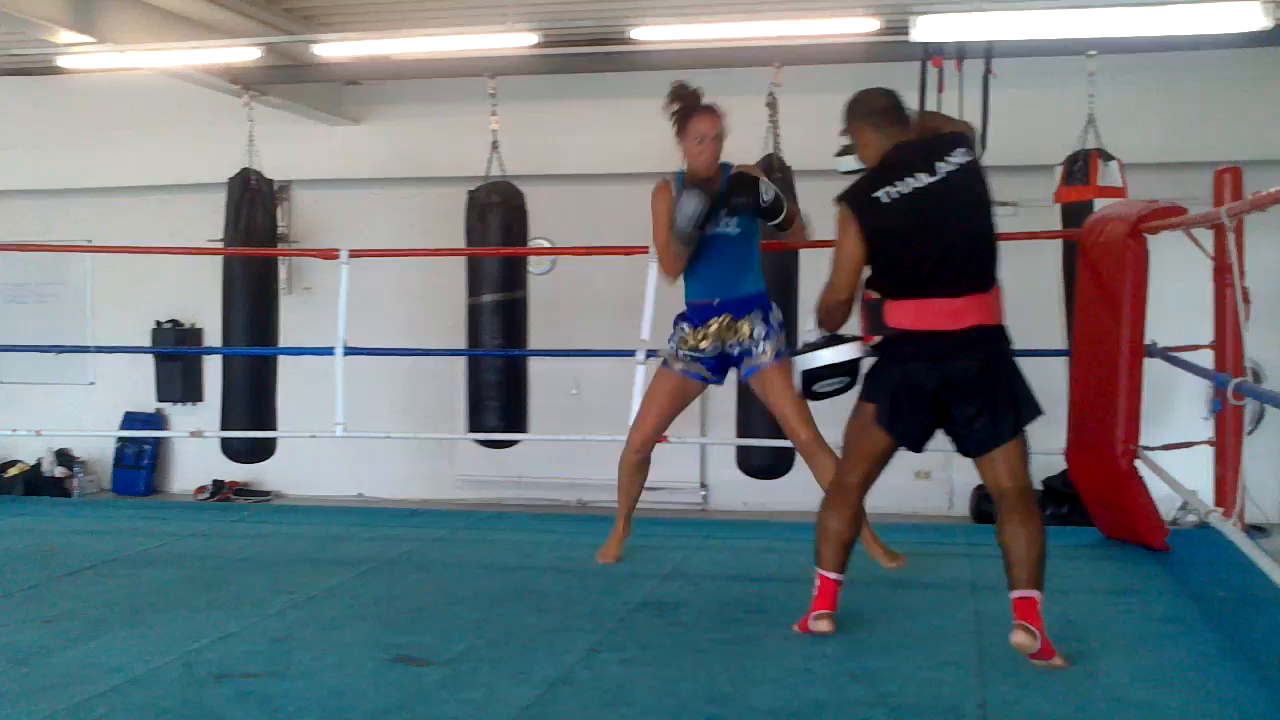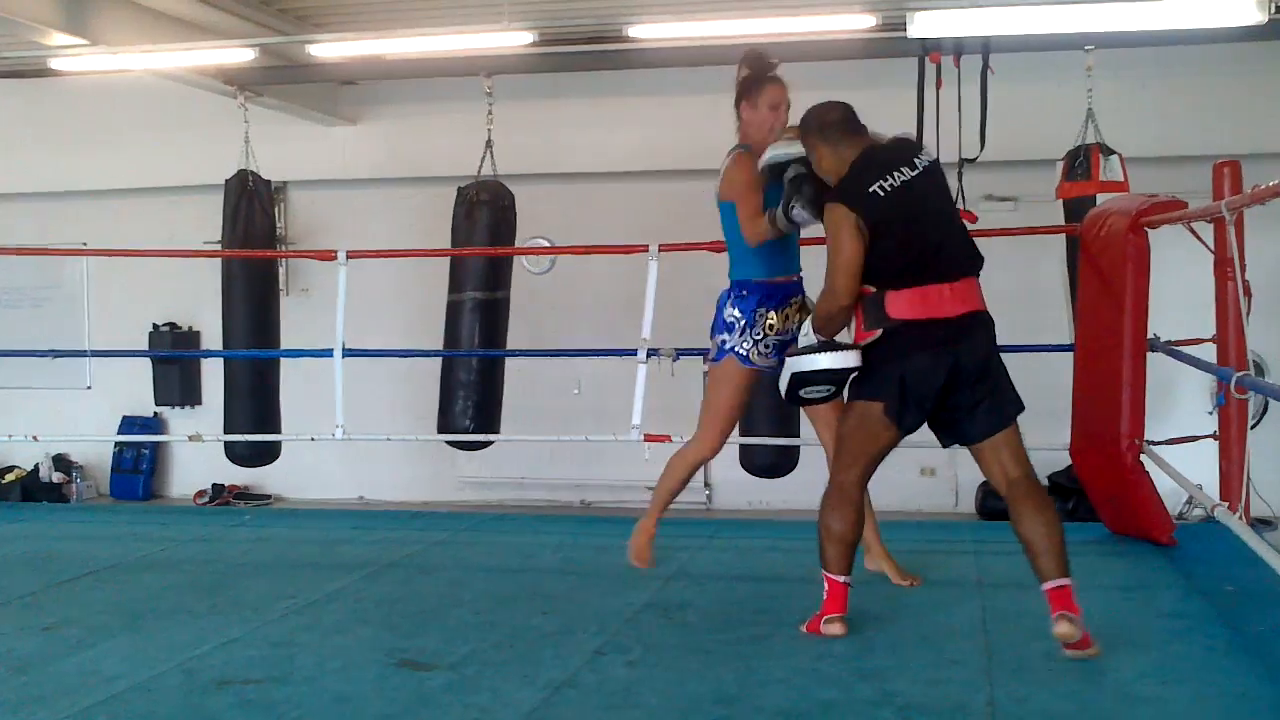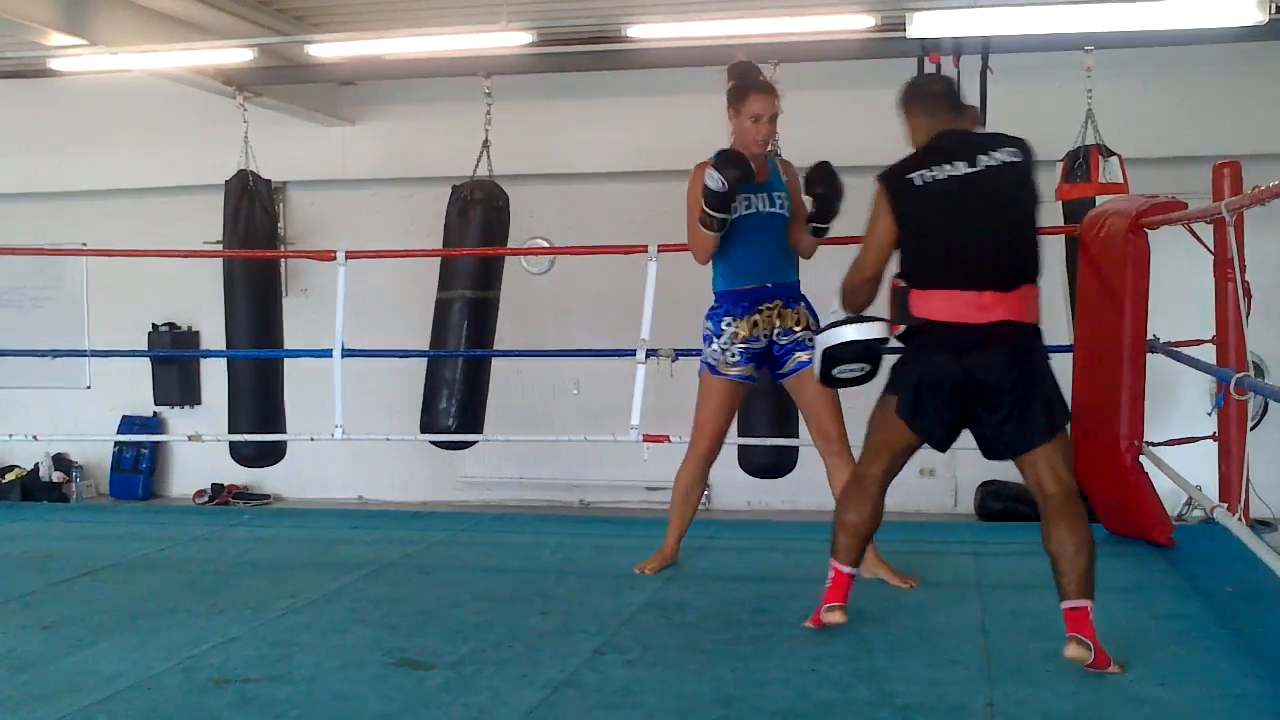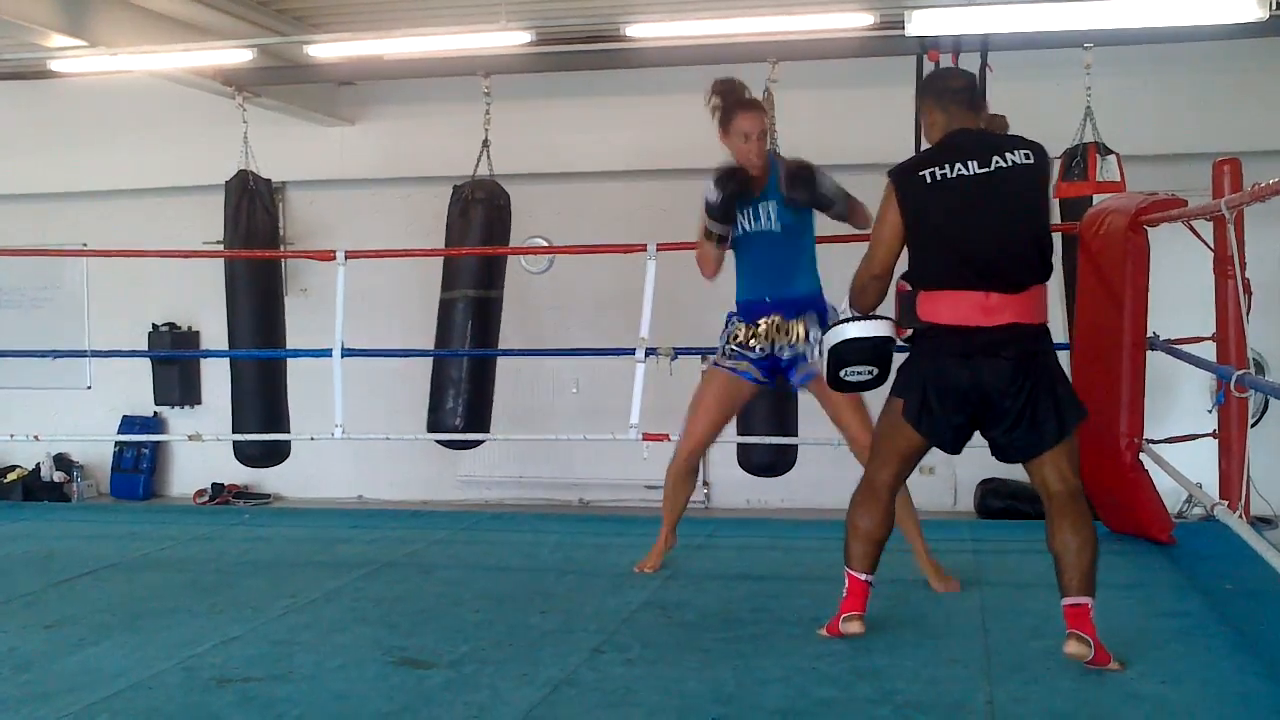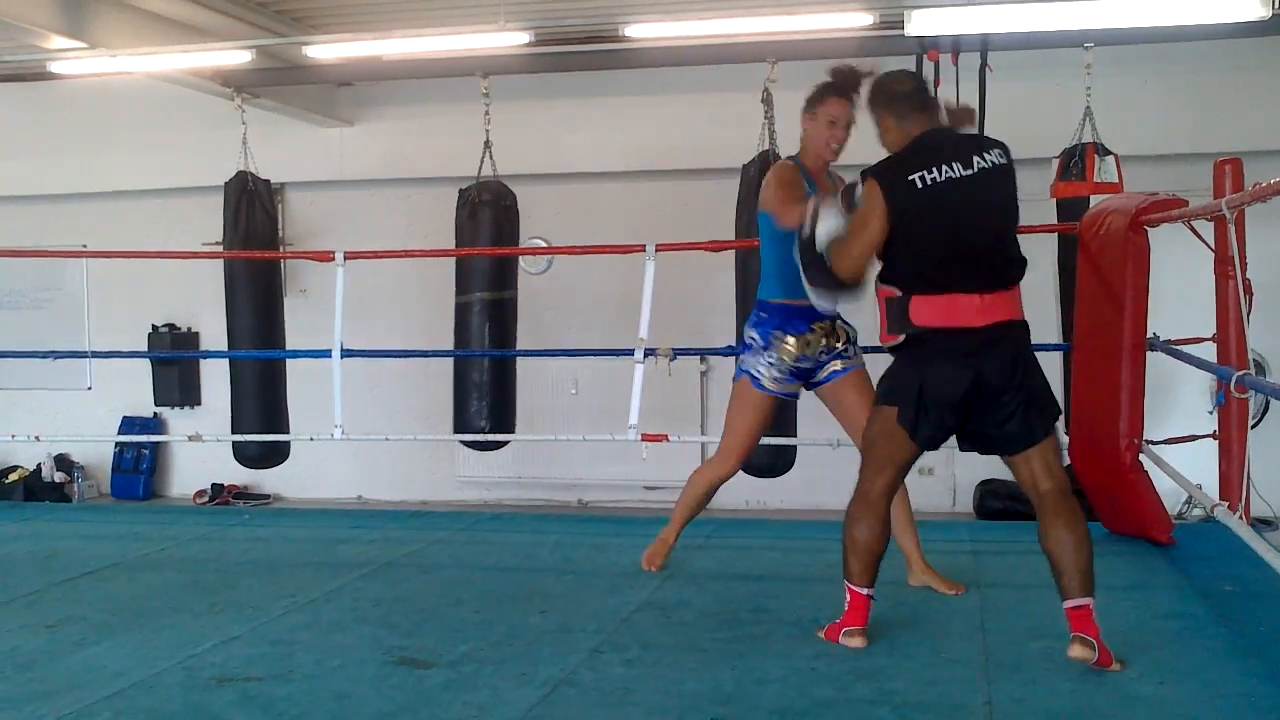
dt=0.3s
person 1, frame 1
left shoulder: (860, 200)
right shoulder: (959, 149)
left elbow: (841, 295)
left wrist: (825, 328)
right wrist: (912, 124)
left hip: (906, 354)
right hip: (978, 349)
left knee: (850, 481)
right knee: (1013, 490)
left ankle: (822, 607)
right ankle: (1028, 620)
person 1, frame 2
left shoulder: (845, 201)
right shoulder: (917, 156)
left elbow: (840, 300)
left wrist: (811, 333)
left hip: (901, 348)
right hip: (968, 338)
left knee: (846, 479)
right knee: (1016, 479)
left ankle: (832, 609)
right ankle: (1064, 610)
person 1, frame 3
left shoulder: (902, 181)
right shoulder: (1016, 154)
left elbow: (866, 274)
left wrist: (848, 321)
left hip: (933, 349)
right hip: (1011, 347)
left knee: (871, 473)
right knee: (1058, 493)
left ankle: (834, 600)
right ankle: (1080, 632)
person 1, frame 4
left shoulder: (909, 178)
right shoulder: (1032, 156)
left elbow: (873, 274)
left wrist: (857, 320)
left hip: (940, 352)
right hip: (1019, 350)
left knee: (880, 479)
right knee: (1062, 491)
left ankle: (852, 607)
right ankle: (1081, 627)
person 1, frame 5
left shoulder: (889, 178)
right shoulder: (996, 154)
left elbow: (848, 267)
left wrist: (825, 246)
left hip: (928, 355)
right hip: (1003, 348)
left knee: (875, 489)
right knee: (1050, 489)
left ankle: (853, 619)
right ankle: (1084, 629)
person 2, frame 1
left shoulder: (742, 179)
right shoulder: (667, 193)
left elbow: (798, 233)
right elbow: (671, 263)
left wrist: (767, 201)
right wrist: (686, 218)
left hip: (753, 322)
right hip: (696, 328)
left knee: (804, 435)
right knee: (641, 436)
left ankle: (868, 539)
right ankle: (620, 530)
person 2, frame 2
right shoulder: (741, 165)
right elbow: (753, 233)
left wrist: (810, 198)
right wrist: (799, 199)
left hip: (792, 308)
right hip: (750, 310)
left knee: (837, 432)
right knee: (710, 438)
left ankle: (876, 552)
right ankle: (649, 522)
person 2, frame 3
left shoulder: (784, 170)
right shoulder: (707, 174)
left elbow: (805, 249)
right elbow: (699, 251)
left wrist: (824, 210)
right wrist: (719, 198)
left hip: (792, 316)
right hip: (733, 319)
left knee: (834, 439)
right knee: (703, 448)
left ankle: (871, 557)
right ankle: (670, 546)
person 2, frame 4
left shoulder: (793, 174)
right shoulder: (723, 188)
left elbow: (863, 219)
right elbow: (709, 269)
left wrist: (825, 192)
right wrist: (716, 213)
left hip: (805, 327)
right hip: (748, 327)
left knee: (867, 444)
right knee: (690, 443)
left ankle: (923, 557)
right ankle: (664, 542)
person 2, frame 5
left shoulder: (830, 179)
right shoulder: (786, 176)
right elbow: (799, 215)
left hip: (826, 329)
right hip: (775, 330)
right knee: (731, 459)
left ankle: (918, 565)
right ankle: (668, 537)
